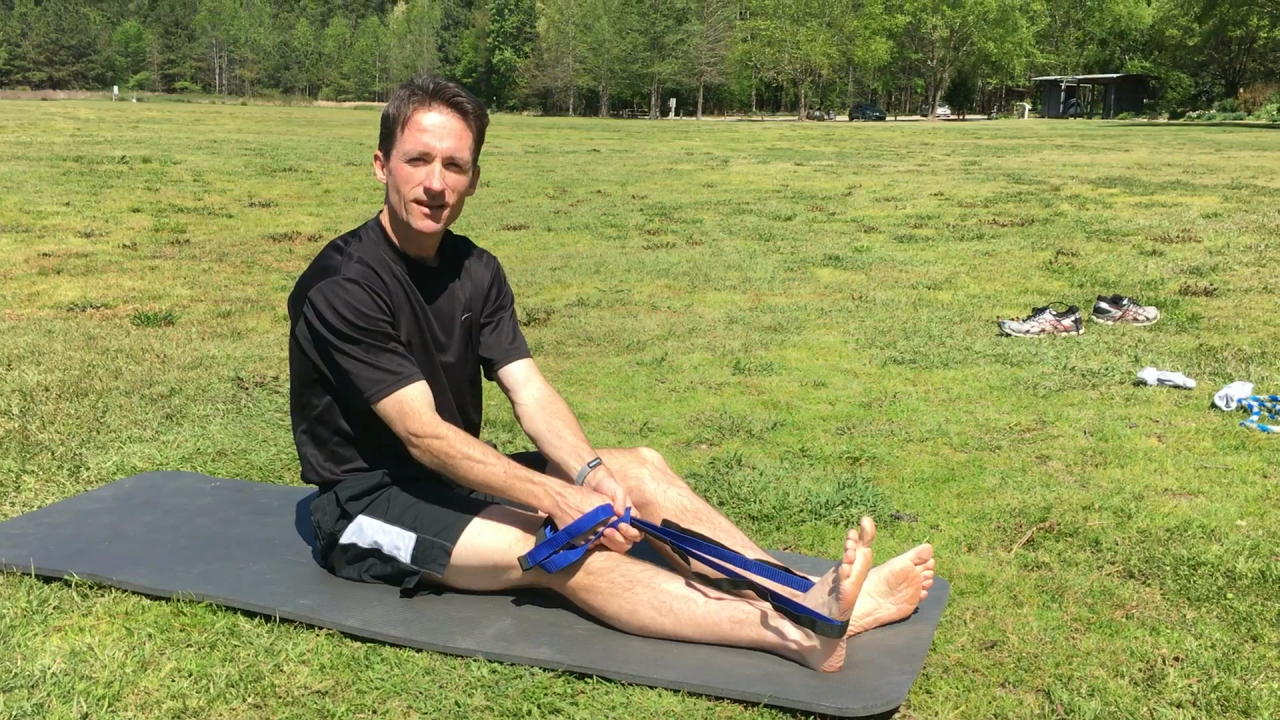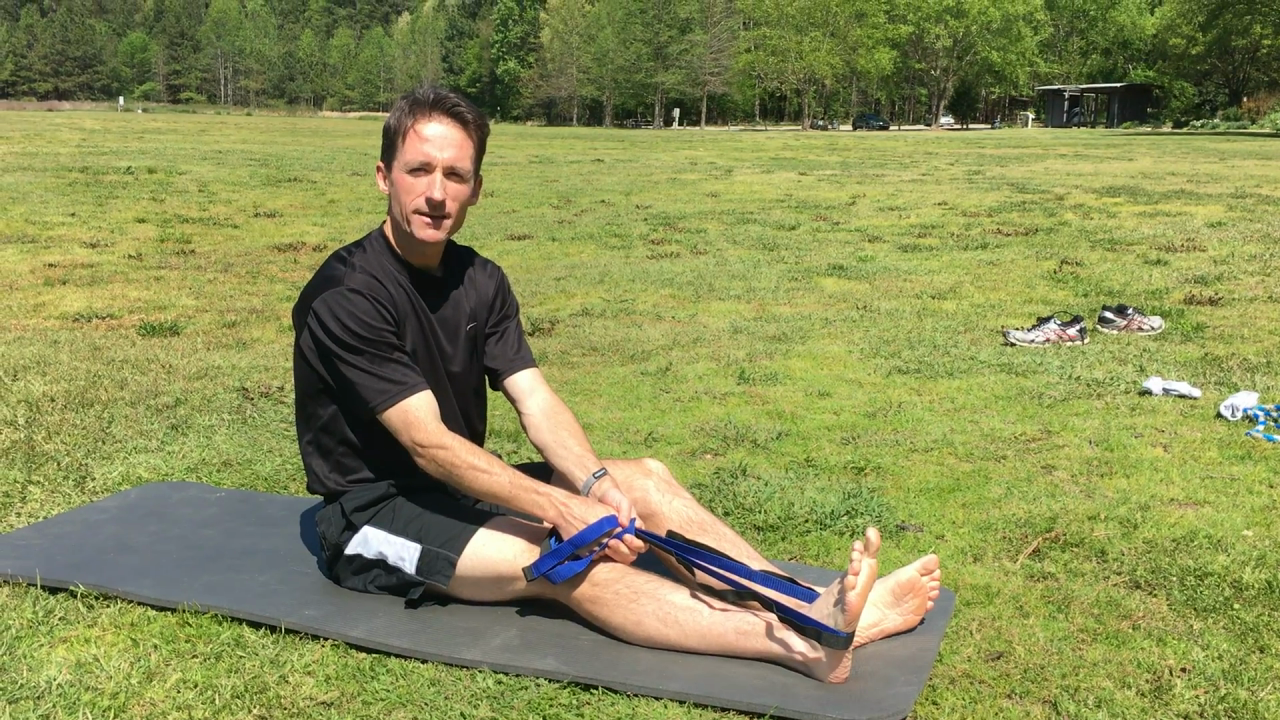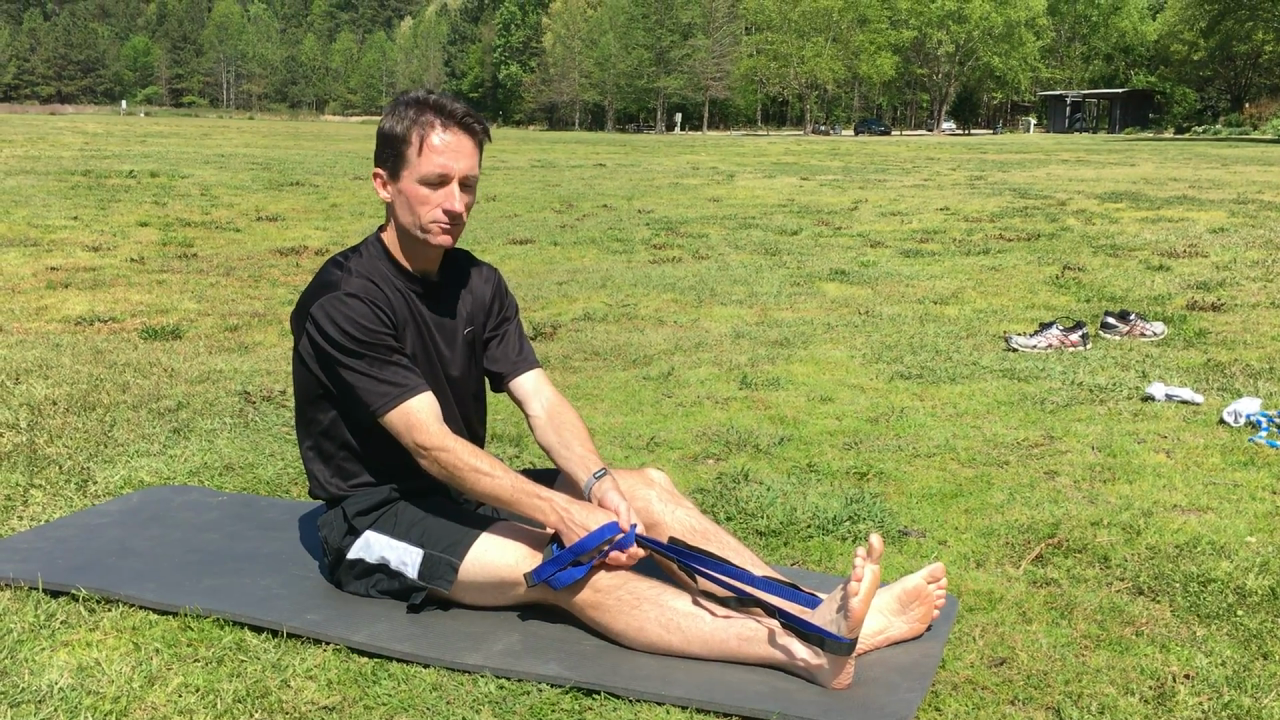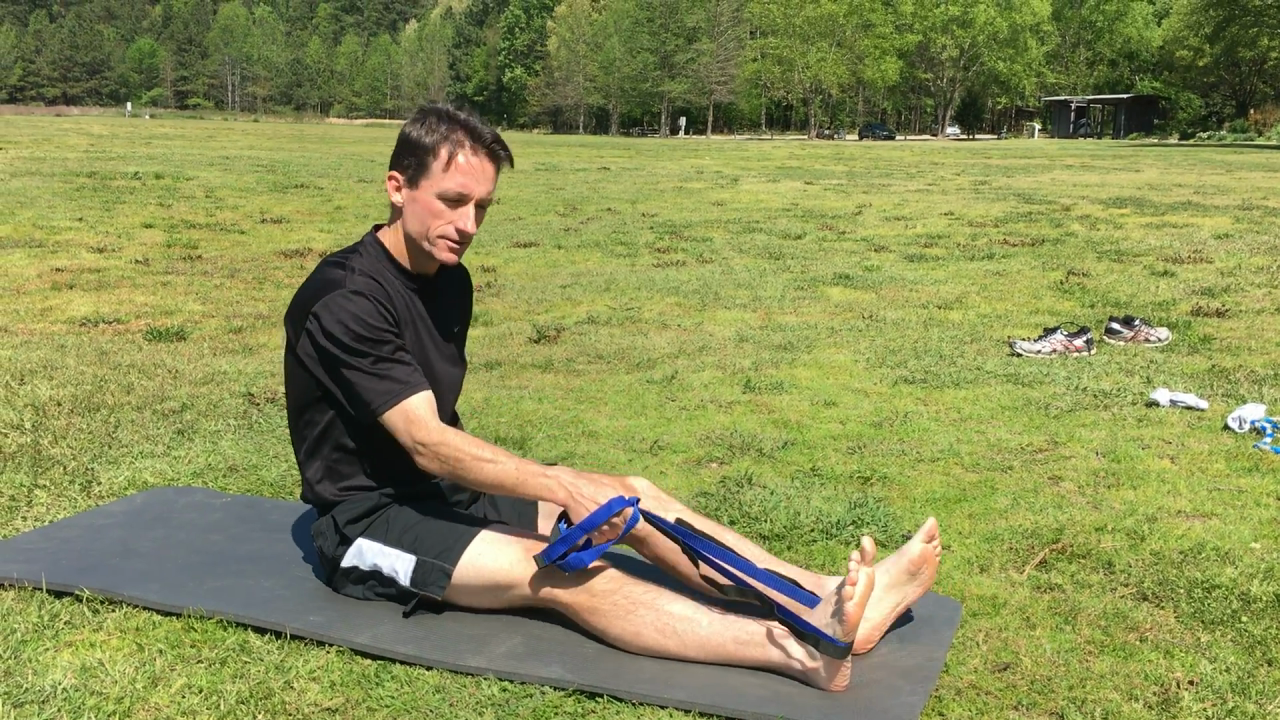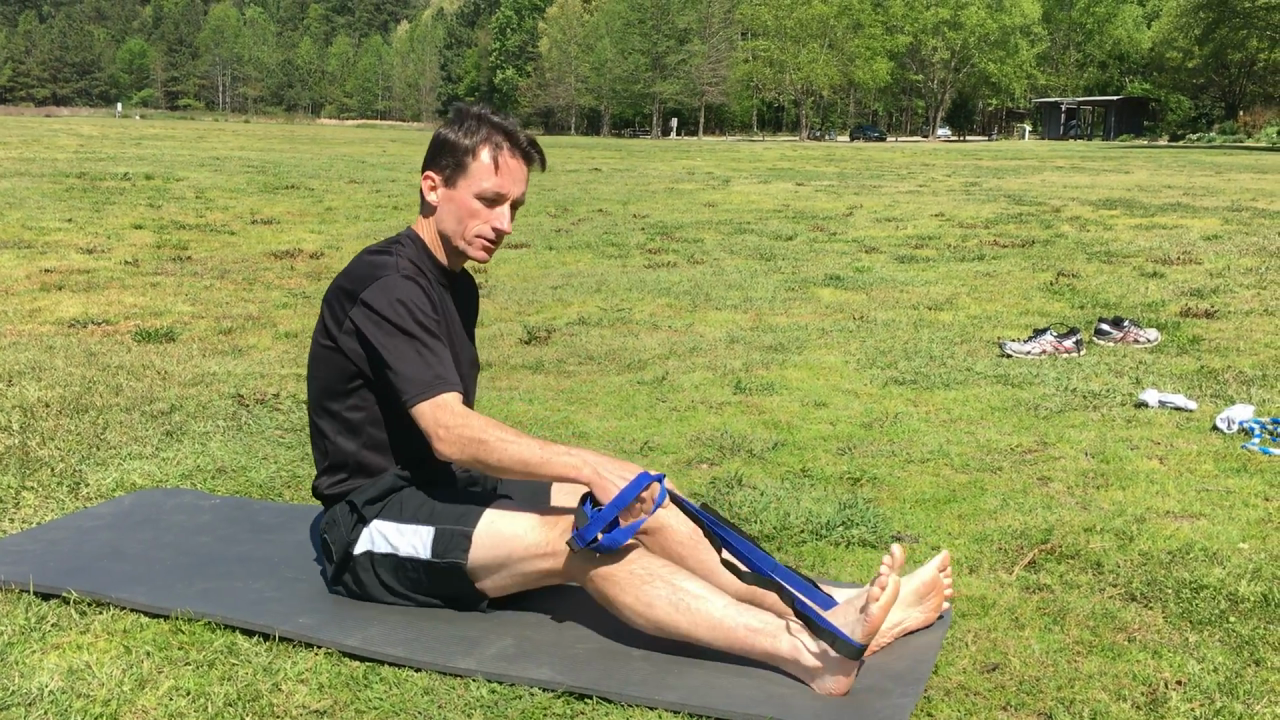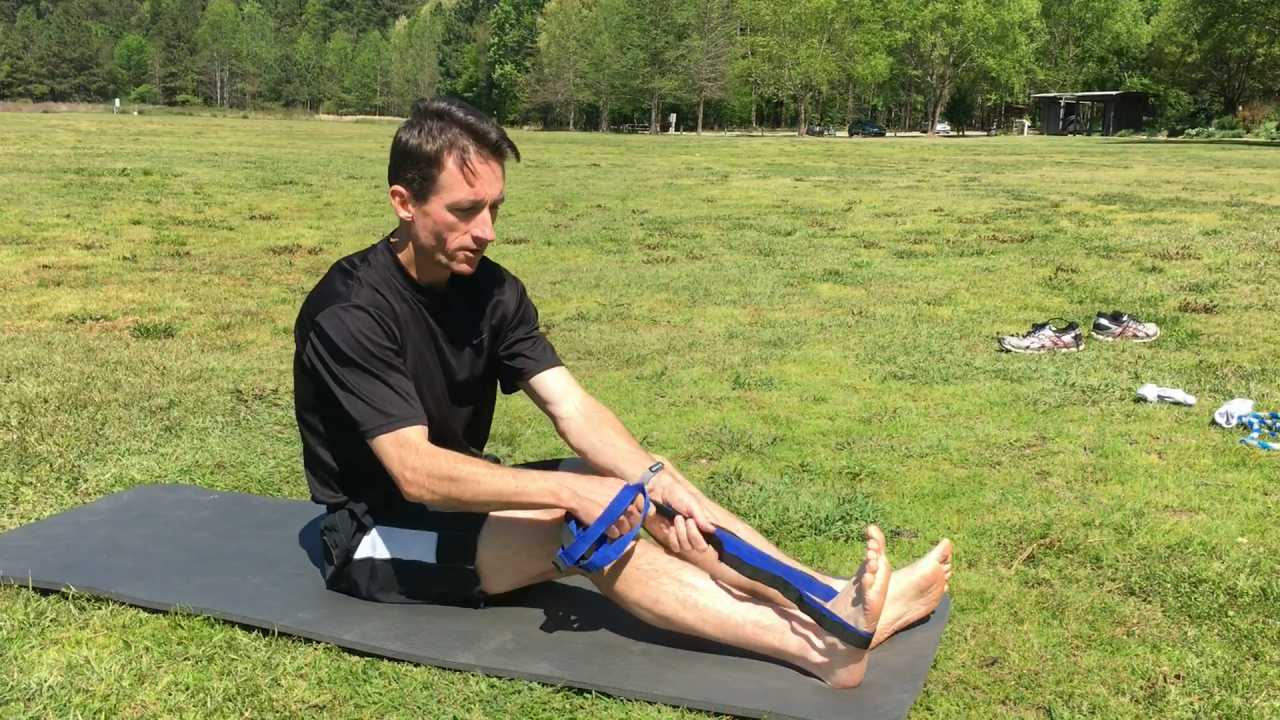
dt=0.7s
person 1, frame 1
left shoulder: (474, 271)
right shoulder: (342, 284)
left elbow: (529, 390)
right elbow: (423, 434)
left wrist: (588, 472)
right wrist: (556, 498)
left hip: (453, 475)
right hip: (370, 501)
left knee: (639, 468)
left ankle: (805, 598)
right ankle: (797, 634)
person 1, frame 2
left shoulder: (479, 281)
right shoulder: (347, 295)
left elbow: (536, 400)
right elbow: (429, 444)
left wrist: (594, 483)
right wrist: (562, 509)
left hip: (458, 486)
right hip: (374, 515)
left knee: (645, 480)
left ankle: (809, 610)
right ankle: (802, 645)
person 1, frame 3
left shoulder: (477, 284)
right shoulder: (345, 300)
left elbow: (541, 399)
right elbow: (431, 444)
left wrist: (599, 487)
right wrist: (562, 513)
left hip: (458, 490)
right hip: (375, 520)
left knee: (647, 491)
left ankle: (816, 618)
right ankle: (804, 652)
person 1, frame 4
left shoulder: (450, 280)
right shoulder: (345, 300)
right elbow: (426, 443)
right wrist: (563, 489)
left hip: (440, 489)
right hip: (368, 524)
left knee: (632, 497)
right knee: (560, 571)
left ankle: (822, 604)
right ankle: (800, 652)
person 1, frame 5
left shoulder: (455, 284)
right shoulder: (388, 286)
right elbow: (451, 433)
right wrist: (589, 466)
left hip: (437, 494)
right hip: (374, 526)
left knee: (642, 506)
right knee: (582, 542)
left ankle: (825, 616)
right ankle: (806, 654)
person 1, frame 6
left shoulder: (492, 291)
right shoulder: (350, 311)
left elbow: (570, 405)
right elbow: (417, 473)
left wrist: (655, 481)
right wrist: (569, 489)
left hip: (452, 499)
right hip: (372, 534)
left knee: (640, 498)
right knee: (583, 532)
left ankle: (832, 605)
right ankle: (815, 647)
